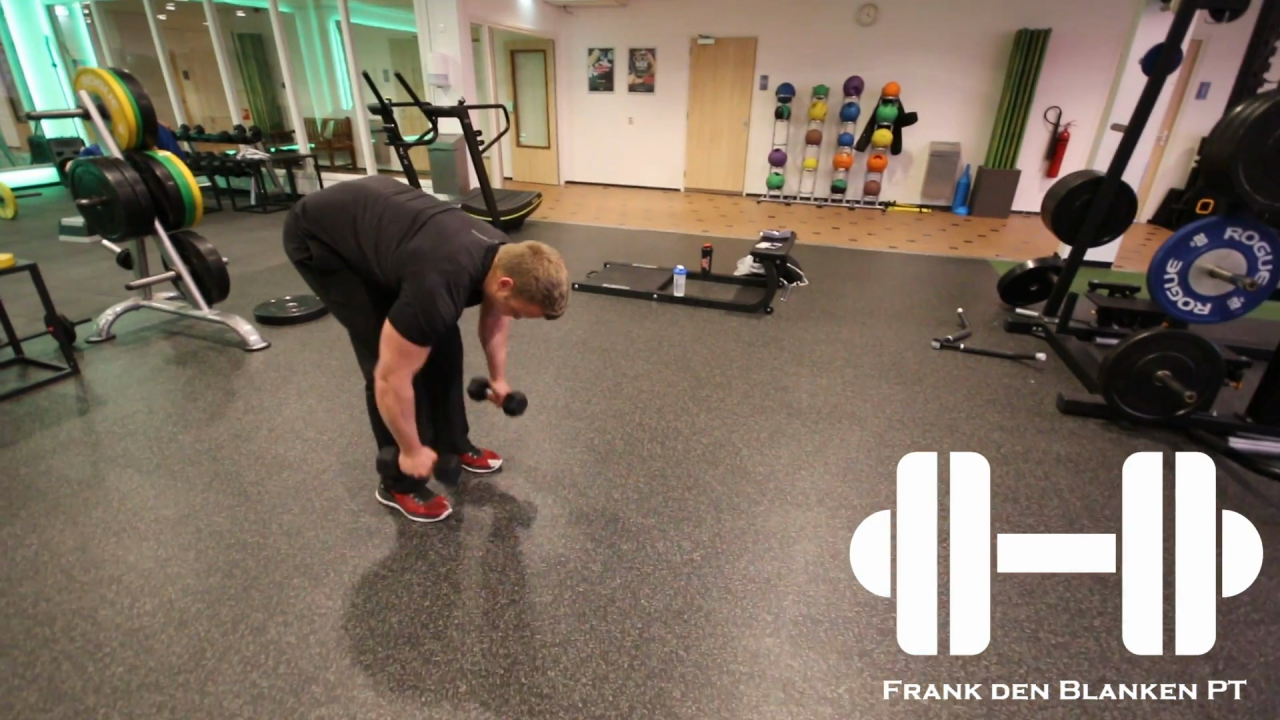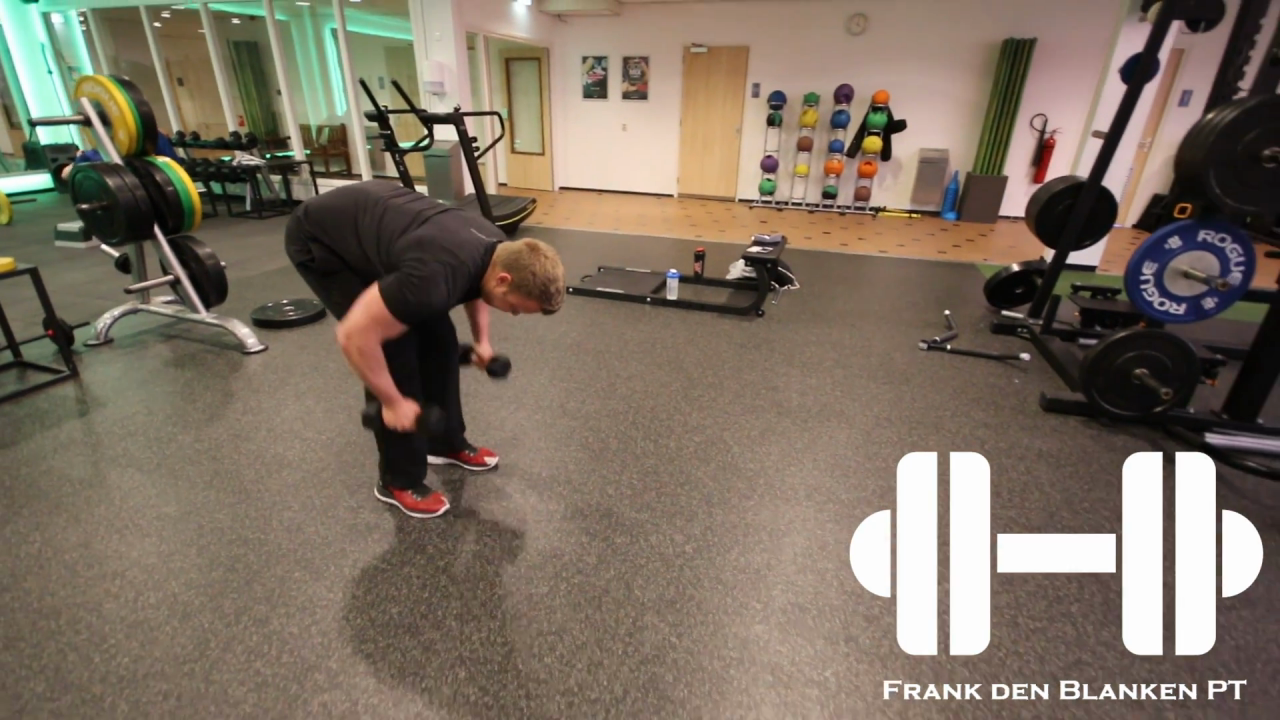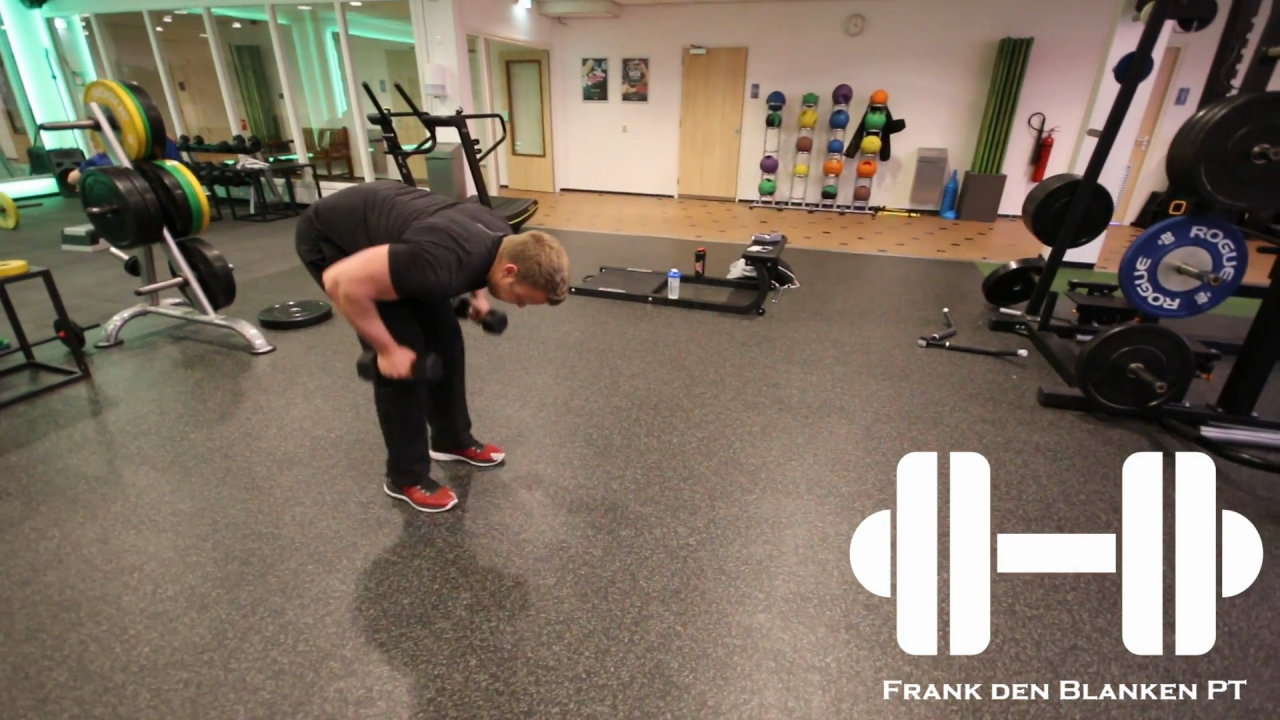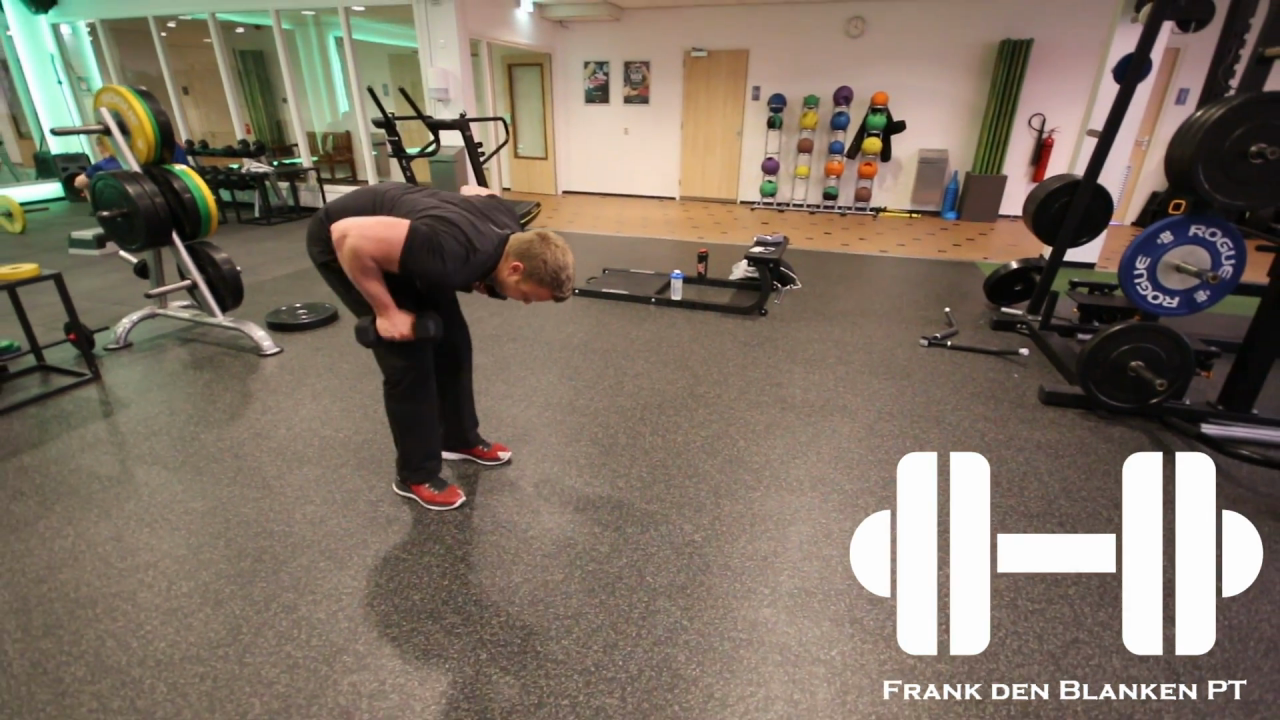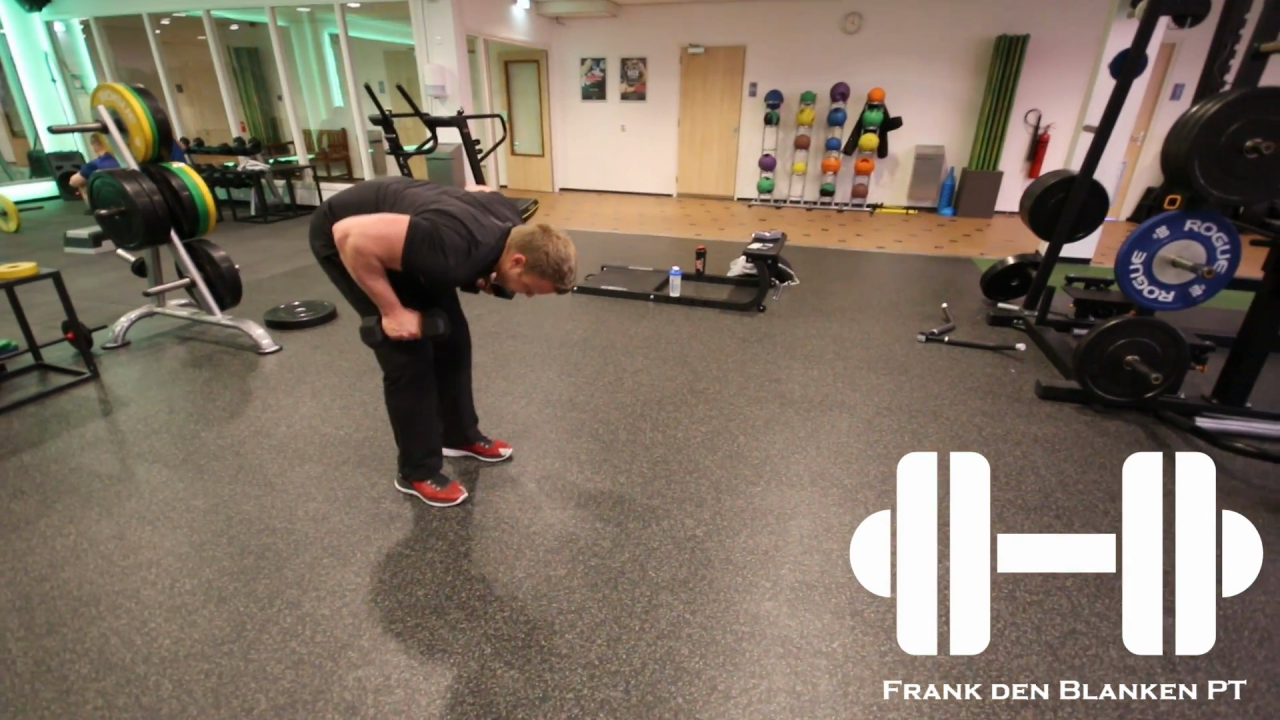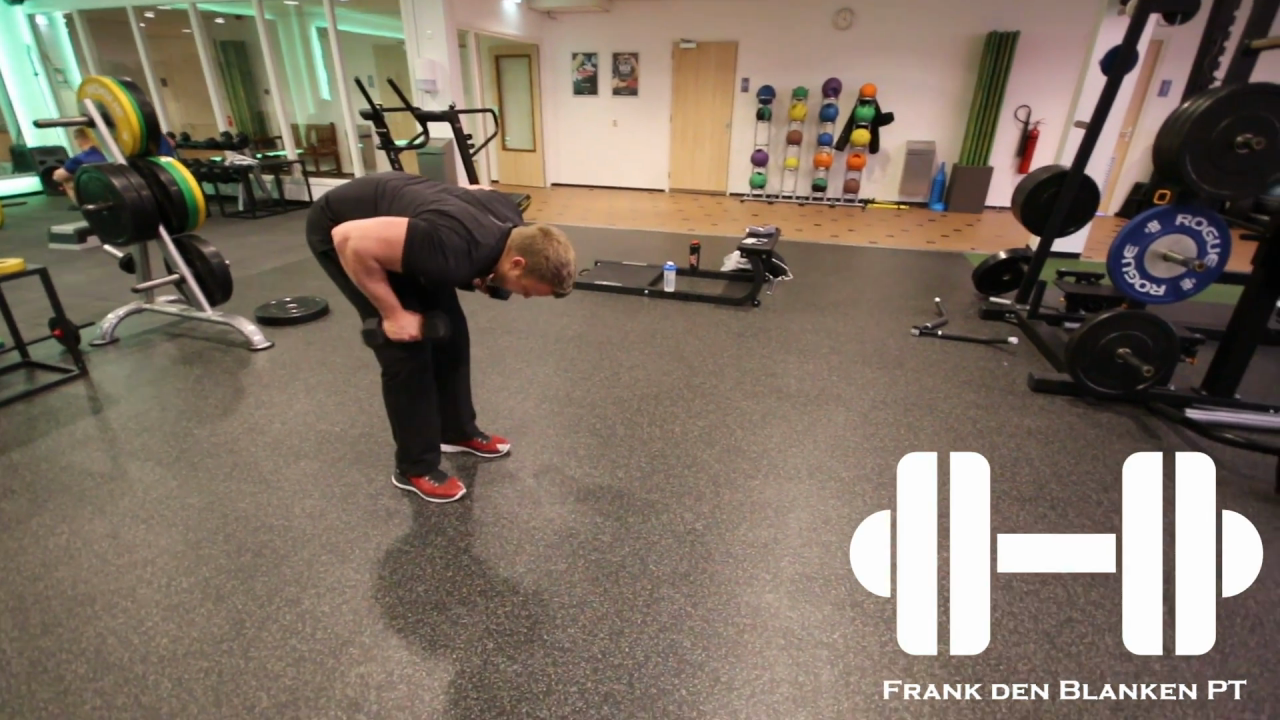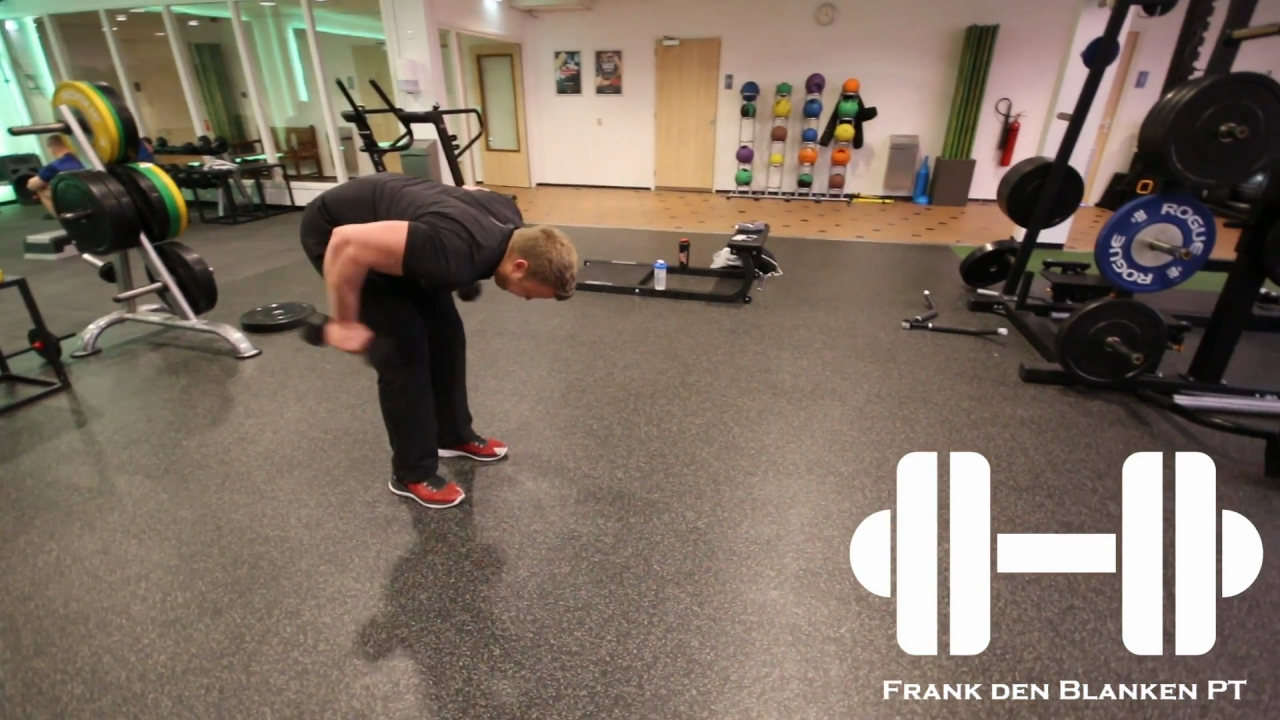
dt=0.2s
person 1, frame 1
left shoulder: (502, 255)
right shoulder: (437, 289)
left elbow: (493, 321)
right elbow: (391, 380)
left wrist: (497, 377)
right wrist: (412, 452)
right hip: (318, 237)
left knee: (444, 341)
right knee: (395, 362)
left ankle: (452, 444)
right ankle: (400, 484)
person 1, frame 2
left shoulder: (498, 249)
right shoulder: (433, 279)
right elbow: (354, 336)
left wrist: (480, 338)
right wrist: (393, 404)
left hip: (371, 213)
right hip: (319, 239)
left knee: (439, 339)
right knee: (396, 354)
left ankle: (447, 443)
right ankle: (399, 481)
person 1, frame 3
left shoulder: (503, 240)
right shoulder: (440, 266)
right elbow: (340, 283)
left wrist: (477, 296)
right wrist: (388, 350)
left hip: (379, 216)
right hip: (327, 236)
left knee: (444, 338)
right knee: (407, 357)
left ankle: (453, 440)
right ankle: (407, 477)
person 1, frame 4
left shoulder: (509, 230)
right shoulder: (448, 257)
left elbow: (474, 192)
right elbow: (348, 234)
right wrist: (387, 312)
left hip: (389, 222)
right hip: (338, 240)
left knee: (452, 339)
right knee: (409, 355)
left ankle: (461, 439)
right ankle: (416, 475)
person 1, frame 5
left shoulder: (511, 224)
right shoulder: (451, 252)
left elbow: (479, 190)
right elbow: (350, 235)
left wrist: (482, 272)
right wrist: (392, 311)
left hip: (392, 214)
right hip: (342, 235)
left knee: (451, 335)
right knee: (408, 352)
left ankle: (461, 436)
right ankle: (418, 472)
person 1, frame 6
left shoulder: (510, 223)
right shoulder: (452, 253)
left elbow: (477, 190)
right elbow: (350, 239)
left wrist: (477, 275)
right wrist: (394, 314)
left hip: (386, 206)
right hip: (337, 226)
left knee: (449, 330)
right knee: (409, 345)
left ankle: (458, 431)
right ankle: (415, 468)
person 1, frame 7
left shoulder: (509, 222)
right shoulder: (453, 256)
left elbow: (470, 191)
right elbow: (349, 243)
right wrist: (345, 321)
left hip: (384, 213)
right hip: (333, 227)
left knee: (445, 333)
right knee: (405, 350)
left ankle: (454, 435)
right ankle: (412, 474)
